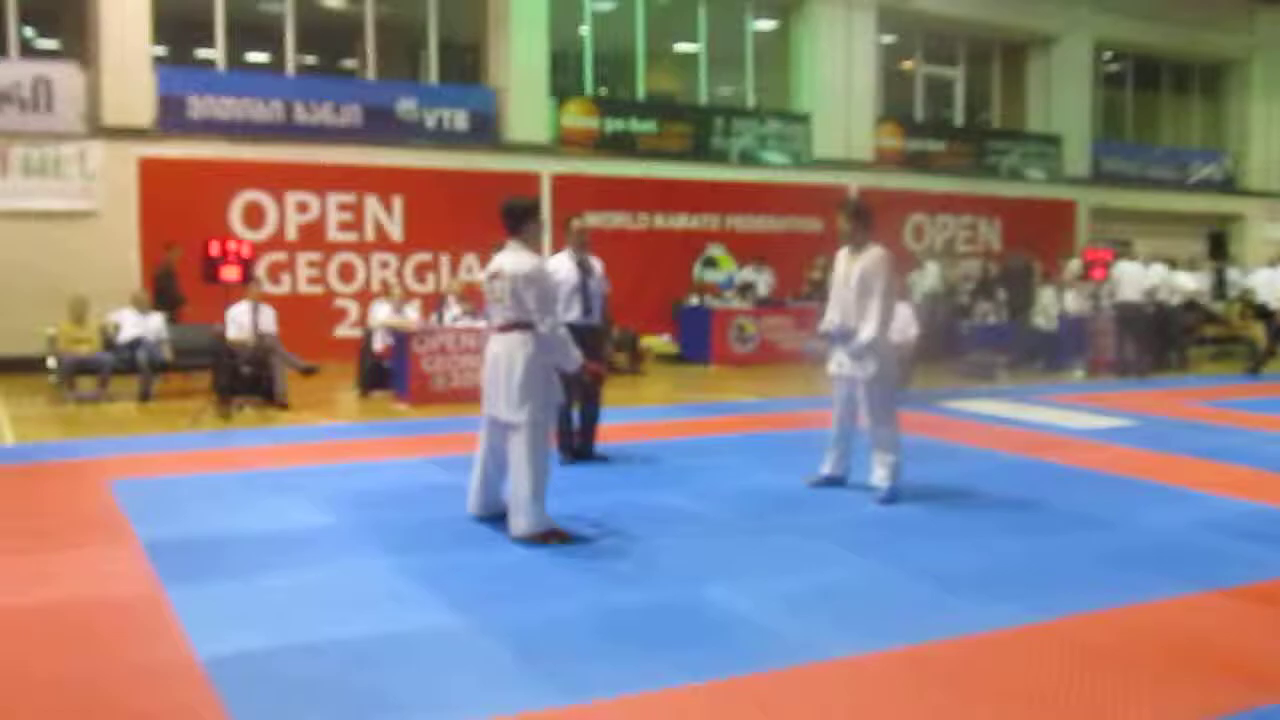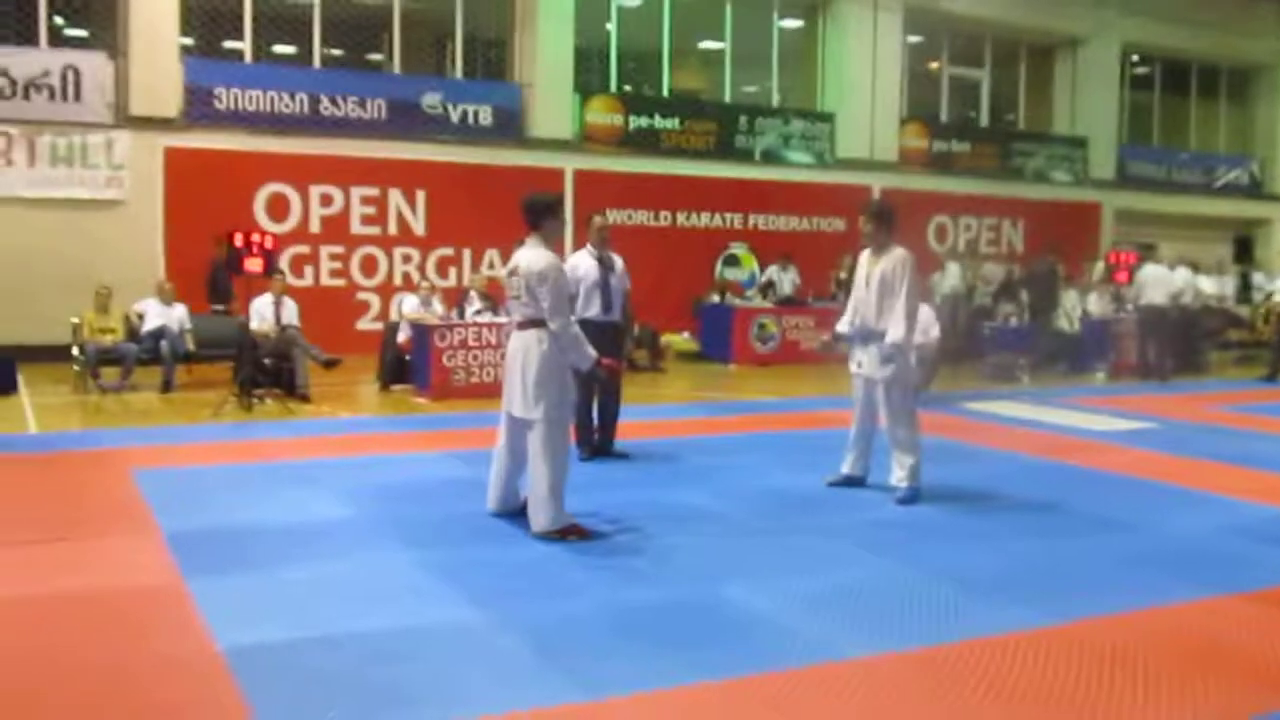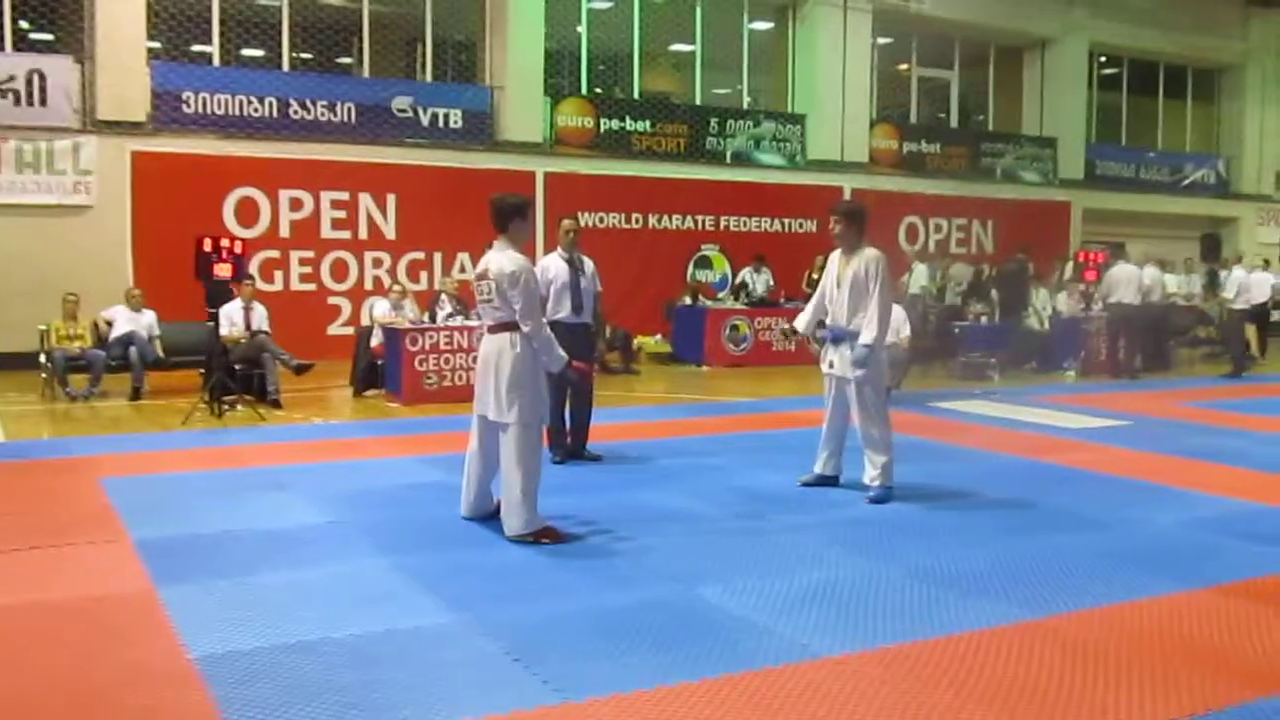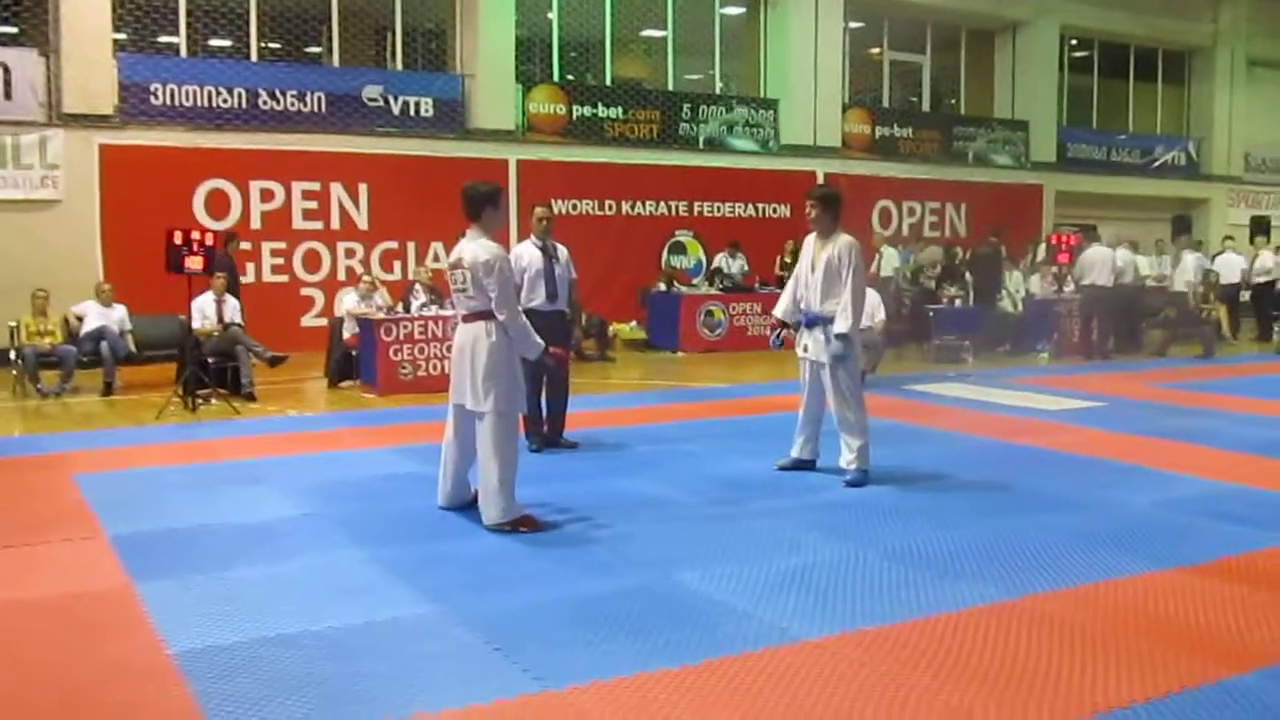
dt=0.3s
person 1, frame 1
left shoulder: (494, 264)
right shoulder: (531, 265)
right elbow: (548, 323)
right wrist: (577, 363)
left hip: (498, 349)
right hip: (525, 352)
left knee: (496, 429)
right knee: (528, 436)
left ankle: (485, 502)
right ankle: (529, 522)
person 1, frame 2
left shoulder: (517, 260)
right shoulder: (547, 263)
right elbow: (560, 321)
right wrist: (592, 361)
left hip: (520, 345)
right hip: (544, 350)
left knee: (516, 425)
right knee: (547, 433)
left ankle: (503, 498)
right ankle: (548, 519)
person 1, frame 3
left shoulder: (485, 263)
right shoulder: (517, 265)
right elbow: (533, 323)
right wrist: (563, 363)
left hip: (491, 348)
right hip: (517, 353)
left knee: (487, 429)
right knee: (520, 436)
left ankle: (477, 502)
right ankle: (522, 522)
person 1, frame 4
left shoulder: (457, 252)
right shoulder: (492, 253)
right elbow: (508, 311)
right wrist: (540, 350)
left hip: (466, 337)
right hip: (491, 341)
left knee: (463, 419)
right knee: (496, 425)
left ankle: (454, 491)
right ankle: (500, 511)
person 2, frame 1
left shoulder: (878, 257)
right shoulder: (841, 256)
left elbow: (881, 305)
left wrist: (866, 341)
right wrist: (827, 332)
left hip: (869, 349)
right hip: (843, 346)
left knee: (878, 415)
right knee: (842, 413)
left ankle: (886, 479)
right ankle: (834, 469)
person 2, frame 2
left shoulder: (901, 259)
right shoulder: (865, 257)
left elbow: (906, 306)
left wrist: (895, 343)
right wrist: (842, 333)
left hip: (888, 349)
right hip: (863, 346)
left knee: (898, 417)
right knee: (862, 413)
left ankle: (907, 481)
right ankle: (854, 469)
person 2, frame 3
left shoulder: (874, 259)
right shoulder: (834, 258)
left elbow: (879, 307)
right elbow: (821, 298)
left wrist: (868, 345)
right wrist: (799, 327)
left hip: (860, 348)
right hip: (836, 347)
left knee: (870, 417)
right knee: (834, 414)
left ankle: (880, 480)
right ankle: (827, 469)
person 2, frame 4
left shoulder: (847, 245)
right shoulder: (809, 242)
left elbow: (853, 294)
right elbow: (797, 283)
left wrist: (843, 336)
right wrist: (781, 319)
left hip: (834, 334)
right hip: (810, 332)
left knee: (846, 401)
right knee: (810, 398)
left ankle: (856, 464)
right ankle: (804, 454)
person 3, frame 1
left shoulder: (596, 265)
right shoulder: (555, 265)
left elbow: (604, 303)
left wrist: (605, 337)
left hip: (592, 332)
right hip: (566, 332)
left knee: (591, 392)
right knee: (565, 393)
left ankle: (585, 446)
right ankle: (567, 447)
person 3, frame 2
left shoulder: (617, 262)
right shoulder: (576, 261)
left elbow: (625, 299)
right elbow: (568, 299)
left wrist: (626, 334)
left hip: (612, 329)
right hip: (587, 329)
left knee: (611, 389)
right knee: (584, 389)
left ankle: (605, 443)
right ankle: (585, 444)
person 3, frame 3
left shoulder: (588, 264)
right shoulder: (547, 264)
left elbow: (597, 302)
right elbow: (538, 302)
left wrist: (599, 335)
left hip: (583, 331)
right hip: (558, 331)
left knee: (583, 391)
right knee: (556, 392)
left ankle: (578, 445)
right ankle: (558, 447)
person 3, frame 4
left shoulder: (562, 251)
right shoulder: (520, 252)
left elbow: (571, 289)
right elbow: (513, 290)
left wrist: (574, 323)
left hip: (558, 319)
right hip: (532, 319)
left knee: (559, 379)
right knee: (532, 380)
left ankle: (555, 433)
right ankle: (535, 435)
